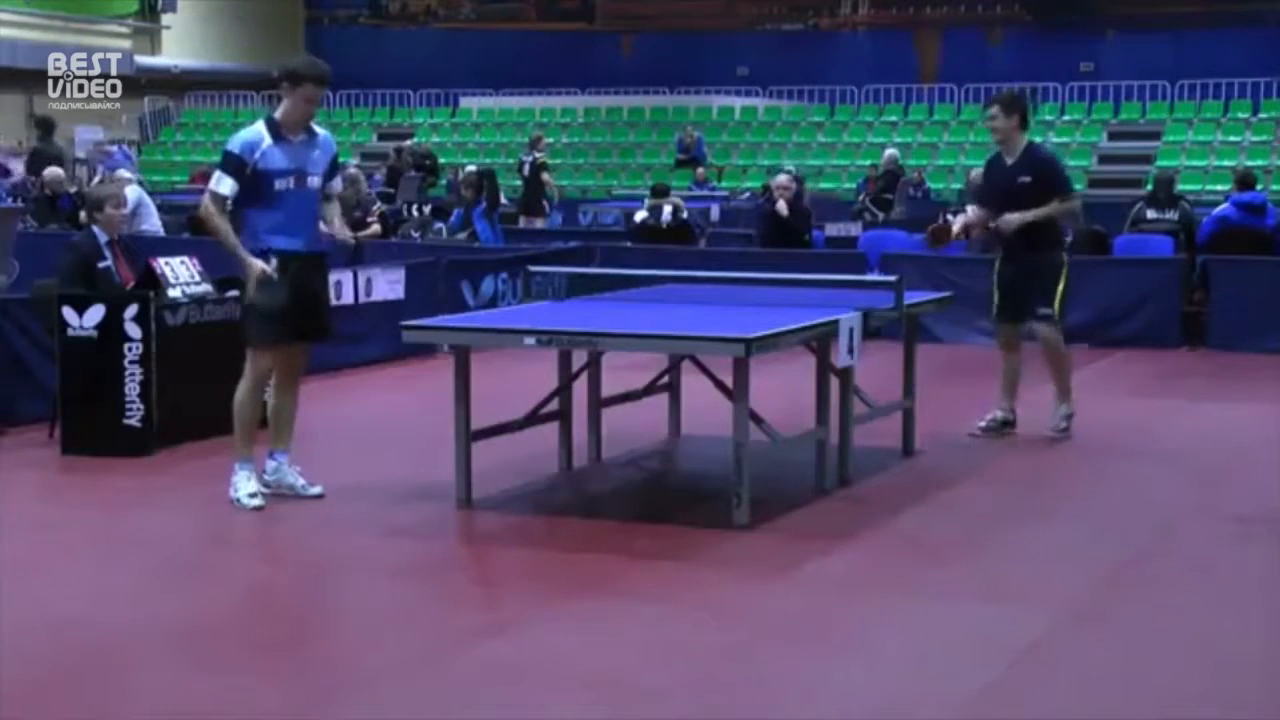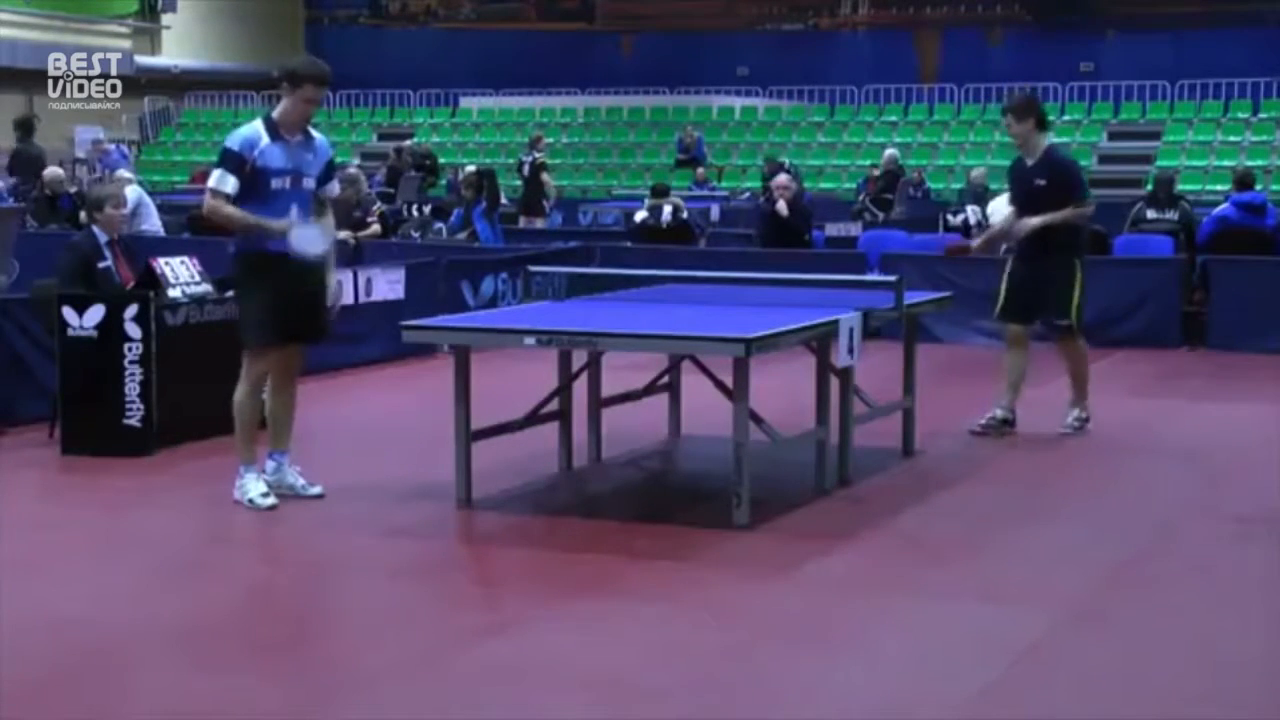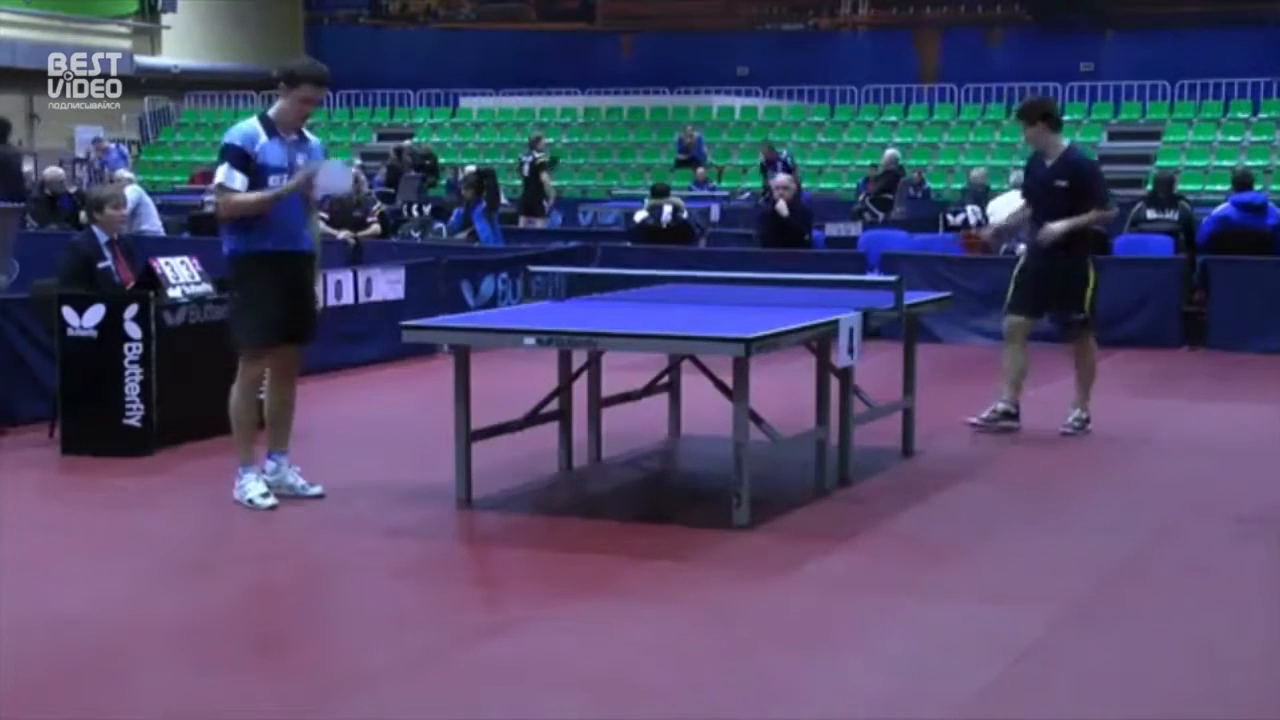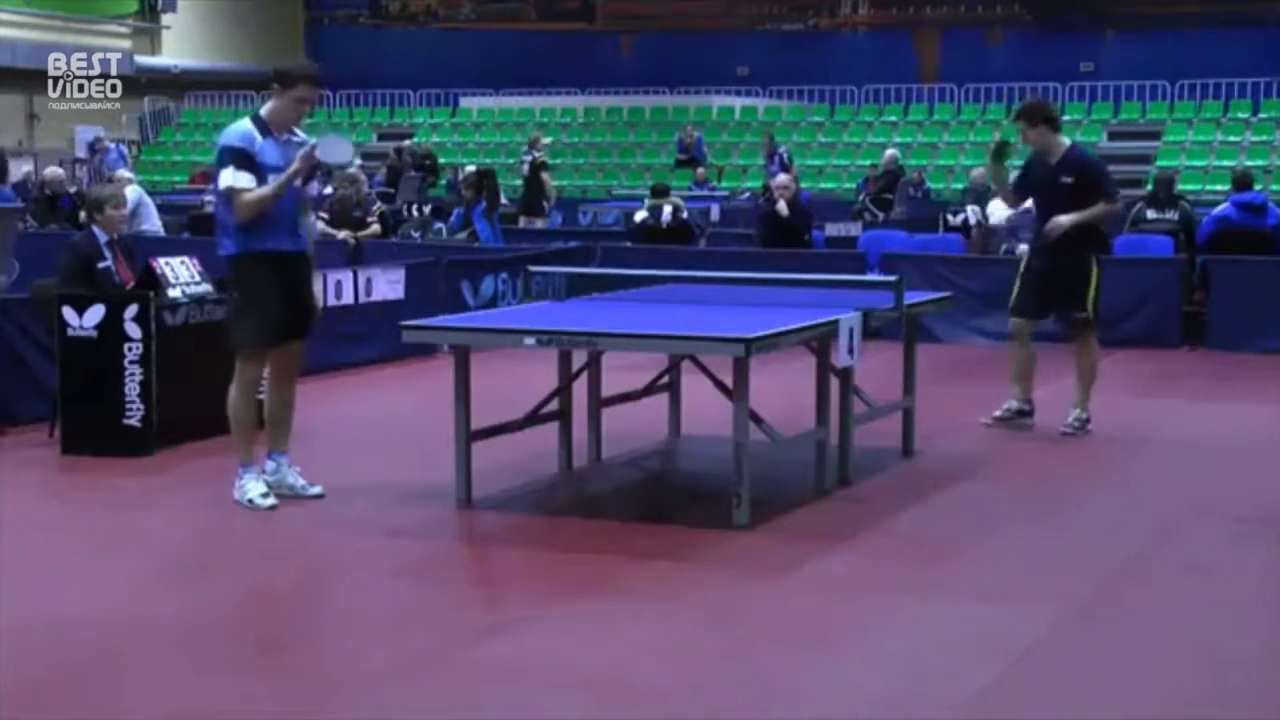
dt=0.2s
person 1, frame 1
left shoulder: (325, 144)
right shoulder: (249, 143)
right elbow: (210, 206)
left wrist: (336, 222)
right wrist: (247, 258)
left hip: (310, 266)
right hip: (269, 269)
left knee: (293, 368)
right knee: (260, 367)
left ankle: (278, 465)
right ankle: (243, 470)
person 1, frame 2
left shoulder: (320, 147)
right shoulder: (246, 141)
right elbow: (213, 205)
left wrist: (328, 270)
right wrist: (272, 228)
left hip: (302, 269)
right hip: (261, 267)
left knee: (289, 370)
right knee: (257, 369)
left ankle: (279, 466)
right ankle: (248, 473)
person 1, frame 3
left shoulder: (312, 146)
right shoulder: (243, 138)
right elbow: (226, 206)
left wrist: (315, 273)
right wrist: (288, 188)
left hip: (297, 264)
right hip: (254, 266)
left knee: (287, 369)
right knee: (253, 370)
left ankle: (278, 466)
right ankle: (246, 474)
person 1, frame 4
left shoulder: (302, 143)
right shoulder: (239, 138)
right elbow: (243, 208)
left wrist: (310, 270)
right wrist: (290, 174)
left hip: (293, 263)
right hip: (253, 265)
left knee: (287, 367)
right knee: (250, 369)
left ankle: (278, 465)
right ankle: (246, 474)
person 2, frame 1
left shoulder: (1043, 160)
right shoulder: (993, 166)
left elbow: (1070, 204)
right elbow: (985, 211)
left wrist: (1025, 217)
right wrist: (964, 221)
left hip: (1046, 258)
right hip: (1010, 260)
left knee: (1046, 332)
right knee: (1007, 336)
left ankle: (1065, 405)
right ankle: (1005, 413)
person 2, frame 2
left shoulder: (1062, 164)
right shoulder: (1017, 167)
left elbow: (1085, 210)
left wrist: (1040, 222)
right wrist: (985, 237)
left hip: (1060, 263)
right hip: (1024, 261)
left knee: (1068, 337)
right knee: (1015, 335)
left ankle: (1080, 408)
right ankle: (1005, 412)
person 2, frame 3
left shoulder: (1081, 164)
right shoulder: (1034, 164)
left elbow: (1108, 211)
left wrist: (1066, 226)
right wrist: (996, 228)
left hip: (1073, 262)
right hip: (1037, 258)
left knee: (1080, 334)
right knee: (1014, 327)
left ankle: (1081, 410)
right ankle: (1008, 407)
person 2, frame 4
left shoulder: (1085, 162)
right shoulder: (1035, 164)
left elbow: (1113, 205)
right elbow: (1013, 200)
left wrist: (1074, 218)
right wrist: (997, 172)
left hip: (1077, 260)
right hip: (1039, 256)
left knee: (1083, 333)
right knee: (1019, 327)
left ankle: (1081, 410)
right ankle: (1022, 403)
